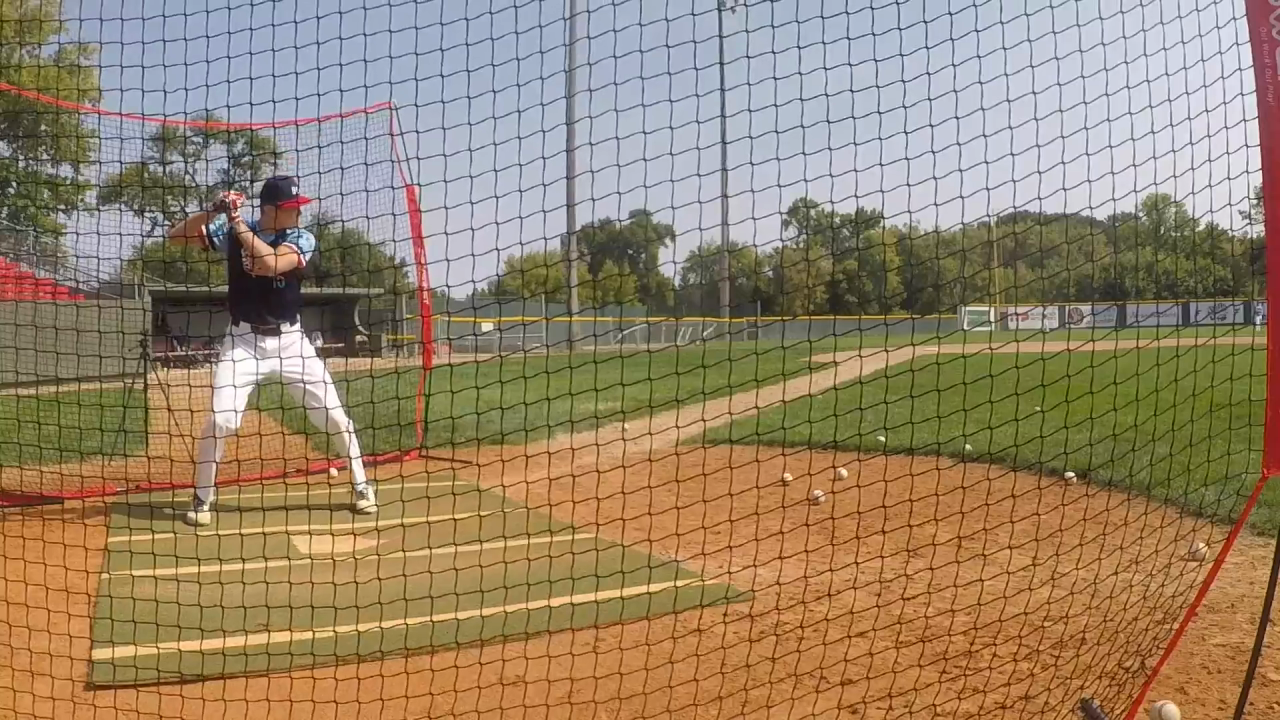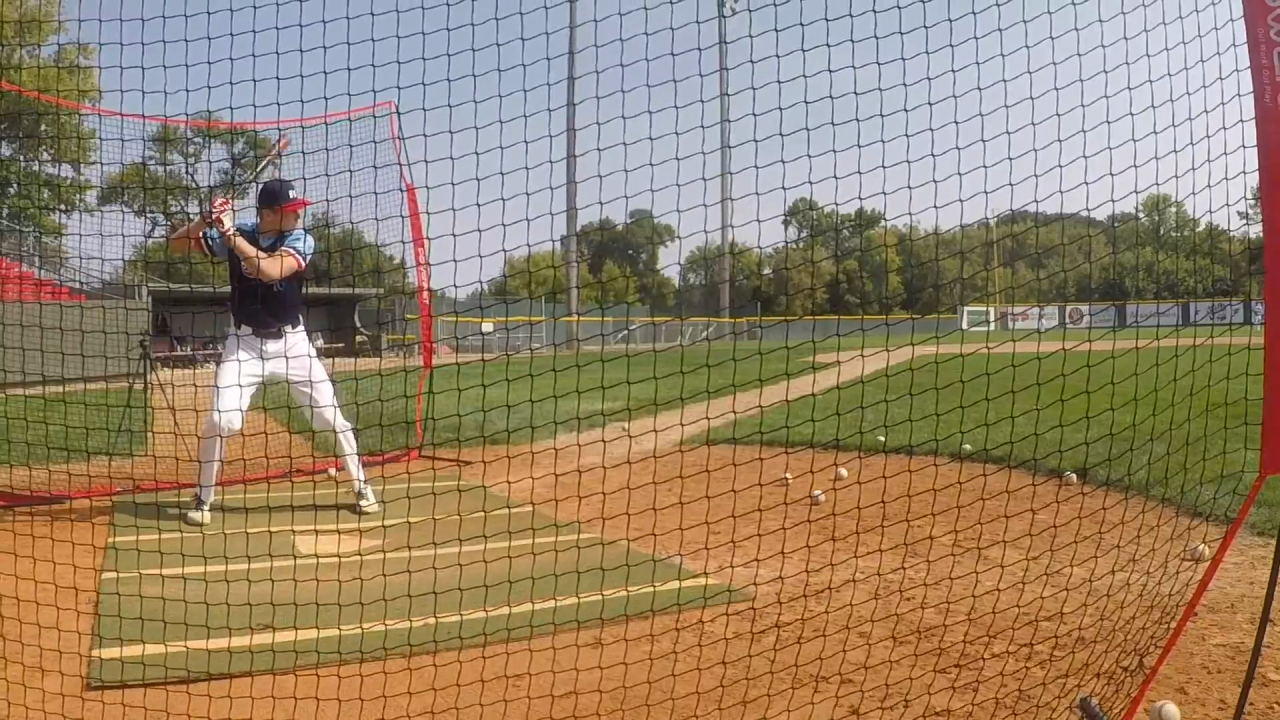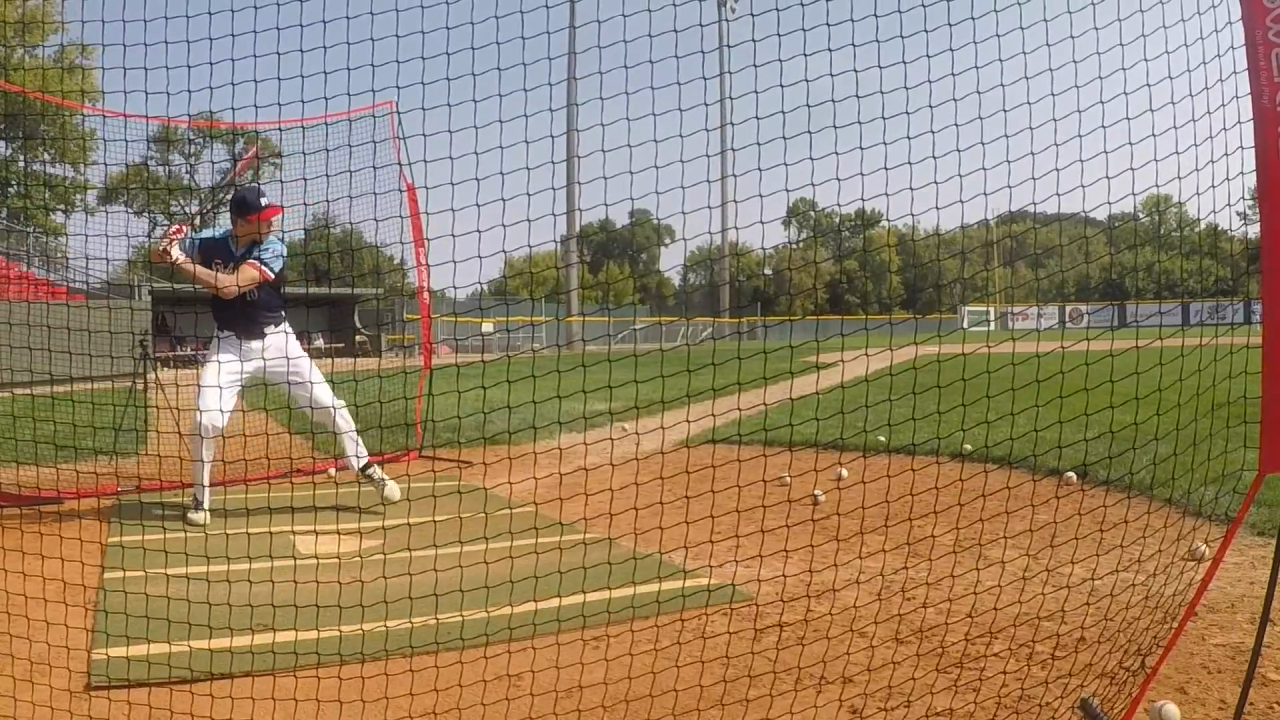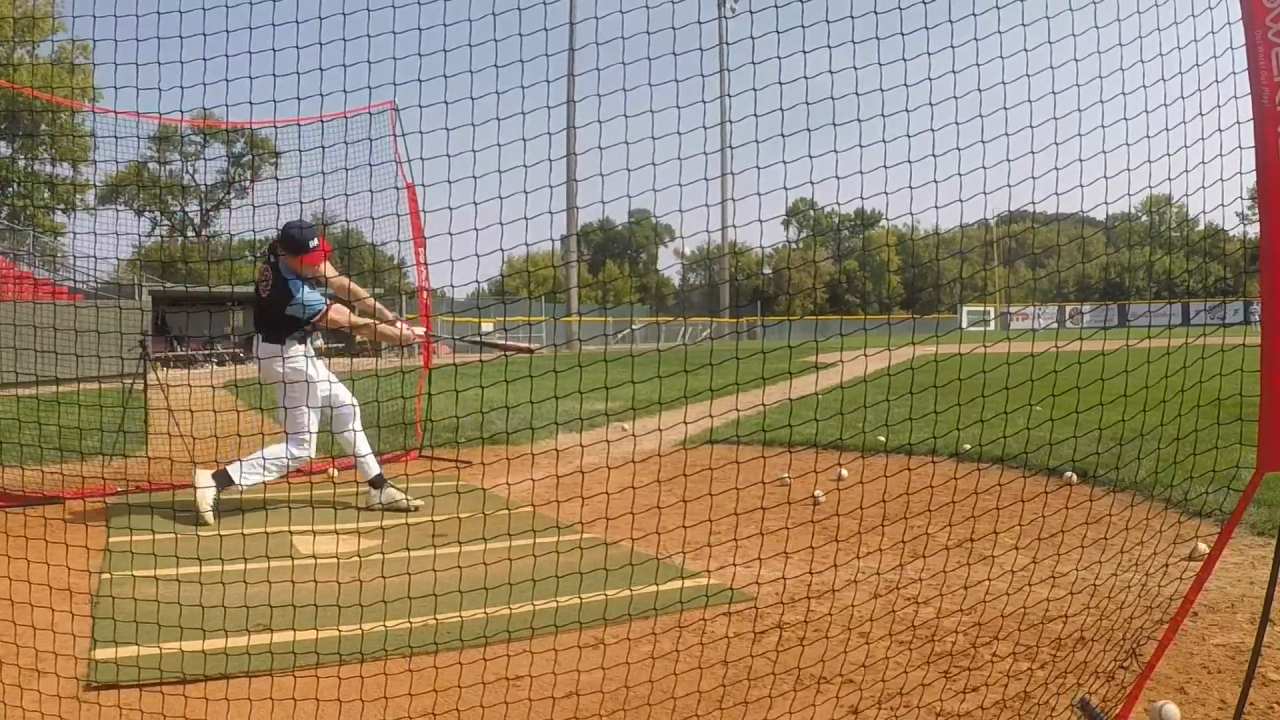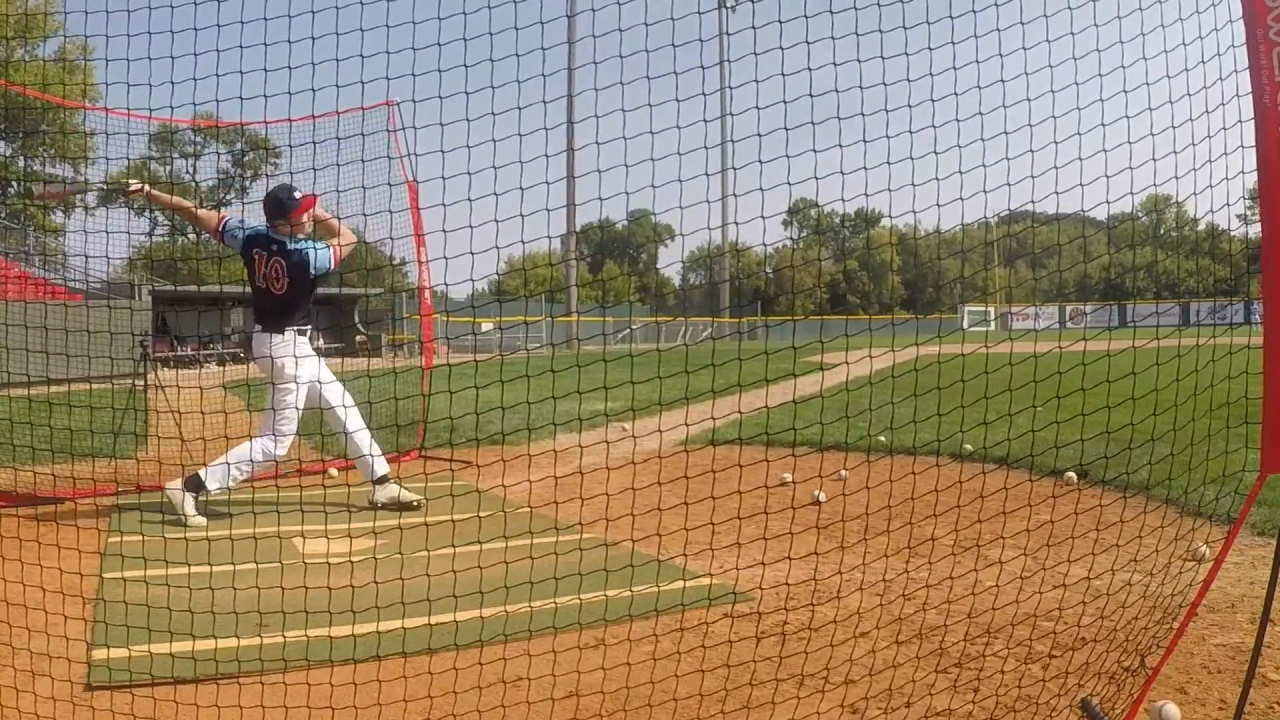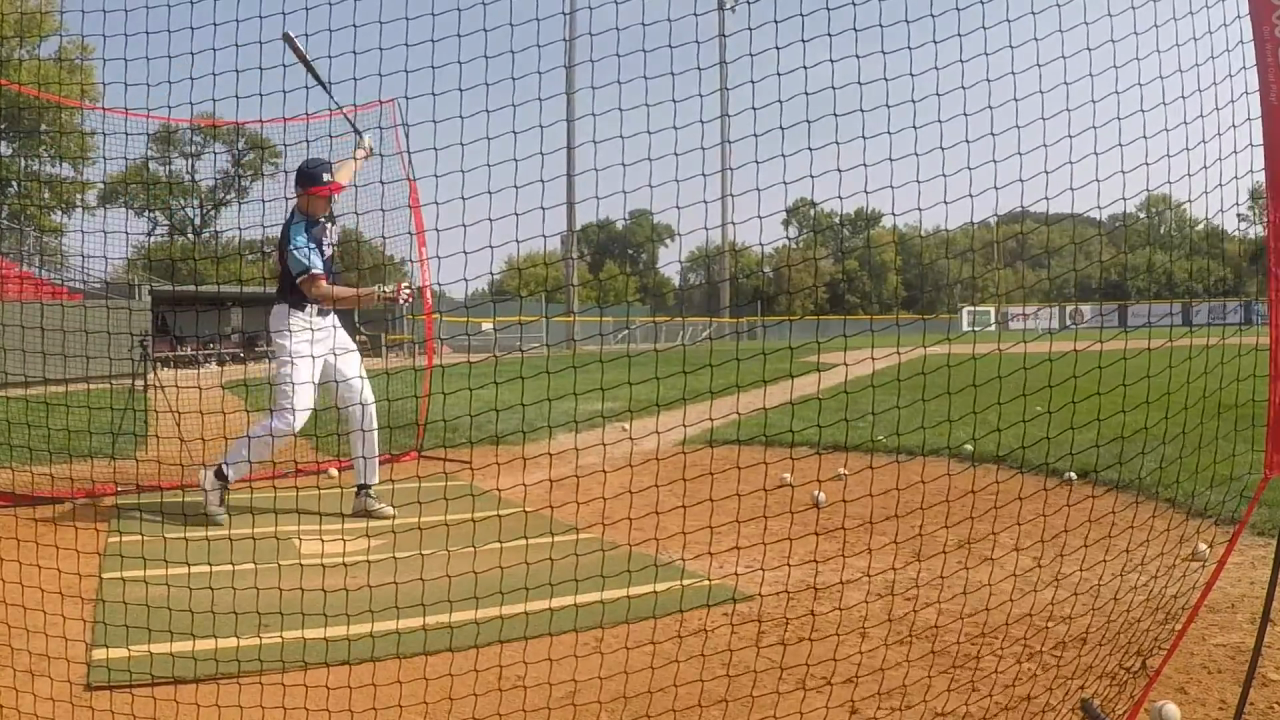
dt=0.5s
person 1, frame 1
left shoulder: (302, 239)
right shoulder: (232, 232)
left elbow: (272, 263)
right elbow: (176, 235)
left wrist: (238, 225)
right wrist: (214, 211)
left hip: (290, 338)
right hip: (243, 340)
left knee: (333, 413)
right knee: (220, 420)
left ankle: (362, 486)
right ankle: (202, 499)
person 1, frame 2
left shoulder: (301, 240)
right shoulder: (238, 233)
left elbow: (270, 270)
right elbow: (175, 242)
left wrist: (229, 233)
right wrist: (207, 219)
left hip: (292, 340)
right hip: (245, 342)
left knee: (330, 416)
right knee: (221, 421)
left ankle: (361, 486)
right ankle: (203, 498)
person 1, frame 3
left shoulder: (273, 249)
right shoulder: (209, 243)
left elbow: (229, 287)
right elbow: (158, 256)
left wrist: (181, 261)
right wrist: (170, 244)
left hip: (276, 338)
right hip: (230, 344)
left knee: (327, 404)
right knee: (208, 421)
left ankle: (367, 468)
right ankle: (199, 500)
person 1, frame 4
left shoulder: (295, 253)
right shoulder: (296, 293)
left elbow: (340, 282)
right elbow: (351, 323)
left wrist: (385, 314)
right wrist: (398, 335)
left hip: (293, 351)
right hip: (287, 356)
left knee: (347, 406)
right knee: (299, 448)
left ankle: (379, 489)
right ankle: (214, 480)
person 1, frame 5
left shoulder: (249, 236)
right shoulder: (306, 256)
left elbow: (195, 213)
right elbow: (347, 238)
left wrist: (147, 193)
right wrist: (317, 214)
left hip: (288, 344)
right hip: (285, 346)
left knee: (343, 407)
right knee: (273, 443)
left ankle: (382, 485)
right ankle: (187, 489)
person 1, frame 6
left shoulder: (317, 209)
right shoulder: (298, 238)
left elbow: (341, 175)
right elbow: (323, 293)
left wrist: (360, 155)
right wrist: (381, 295)
left hip: (327, 321)
right hip: (297, 325)
left knee: (361, 403)
right knee: (289, 417)
left ankle: (364, 492)
right ankle: (220, 477)
